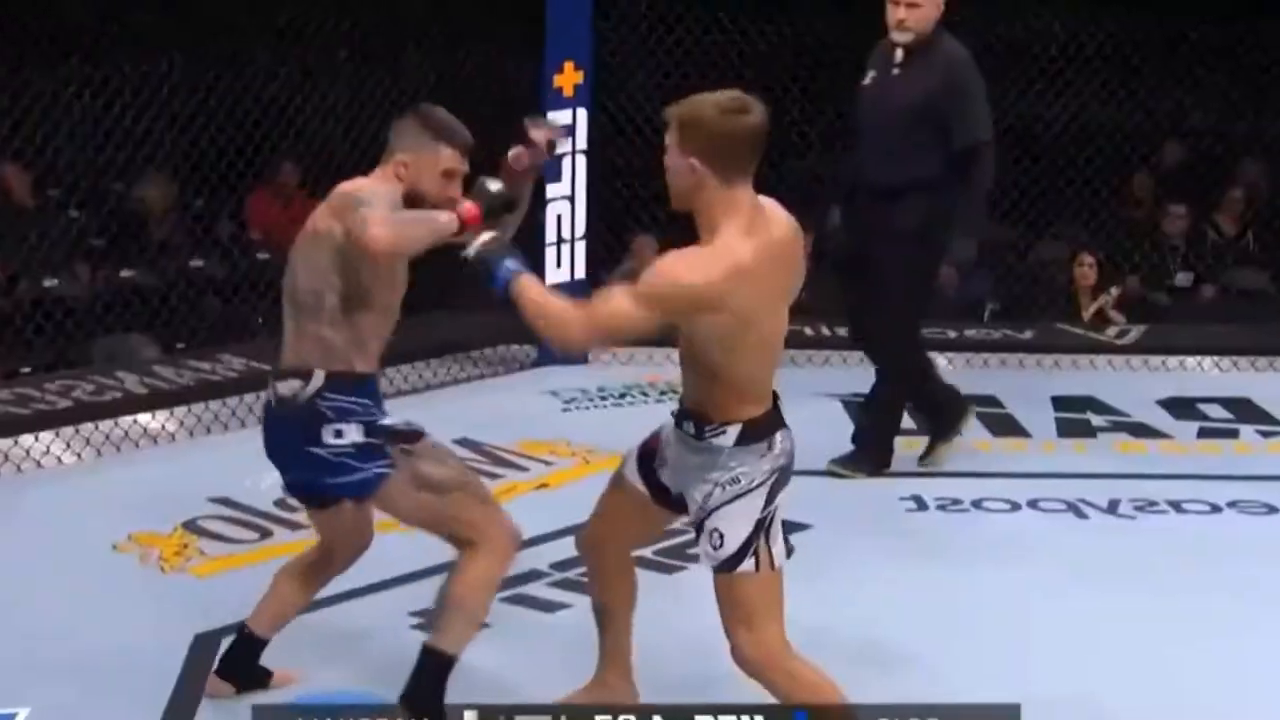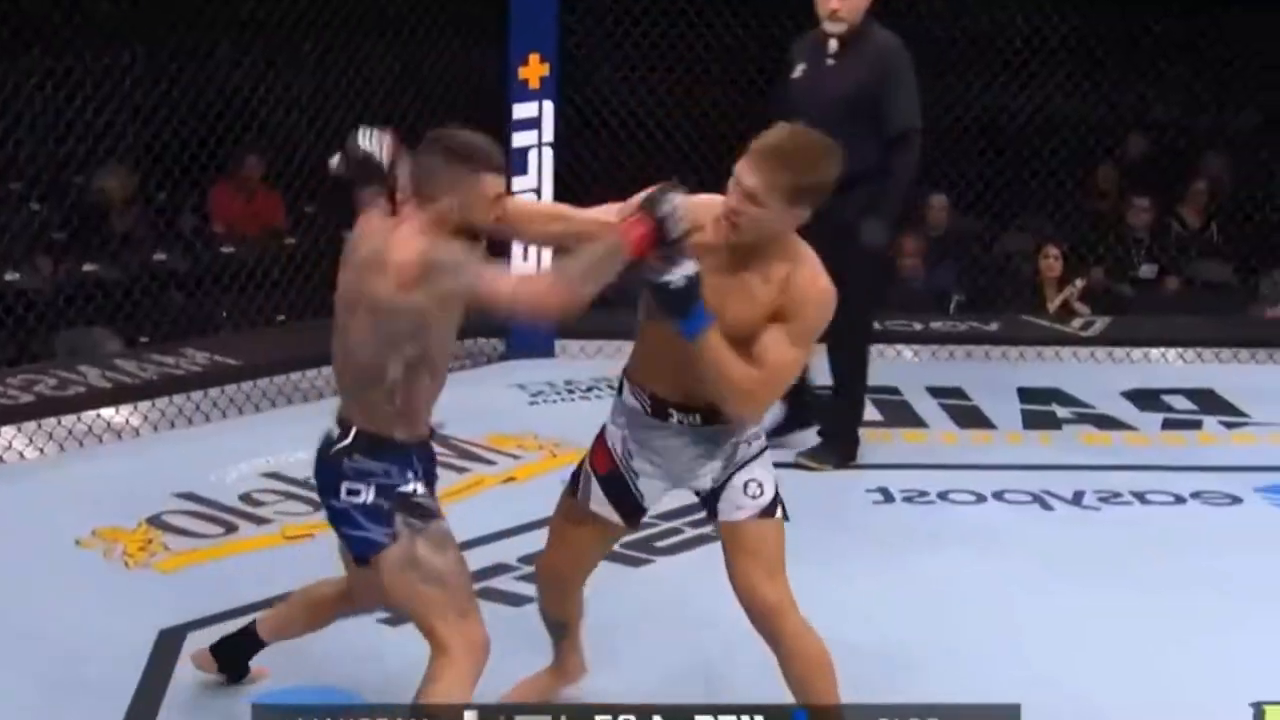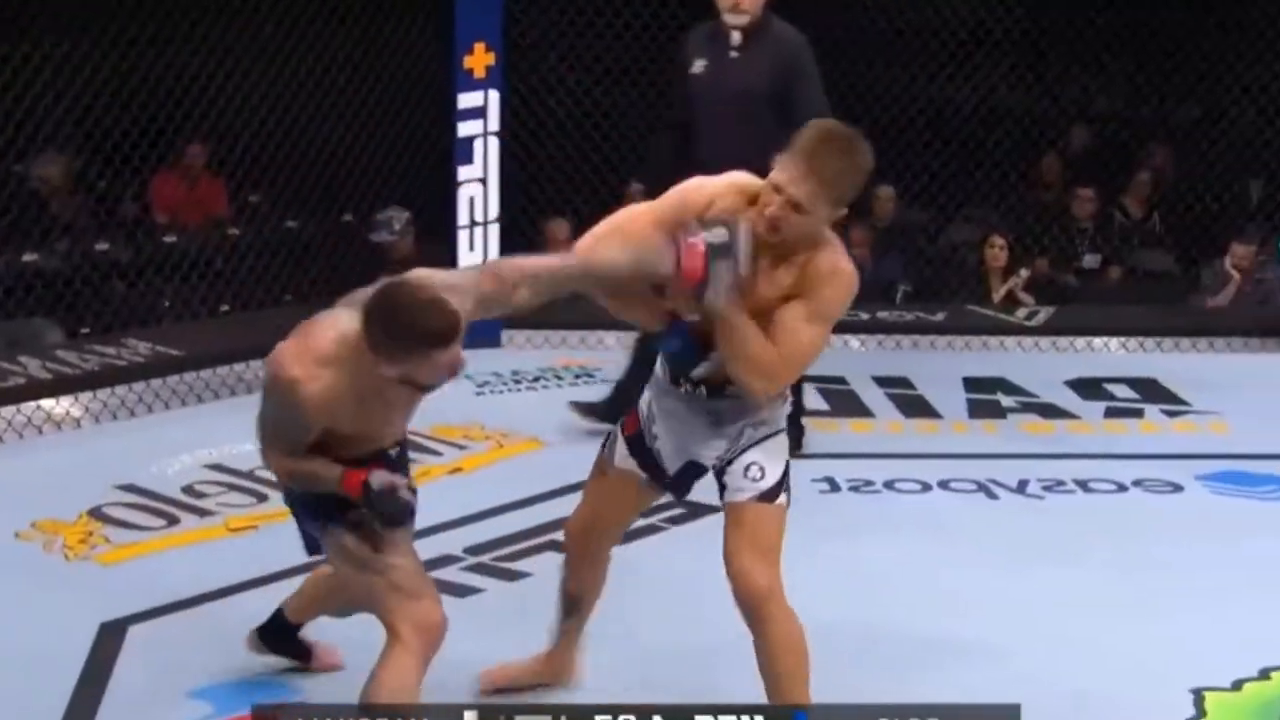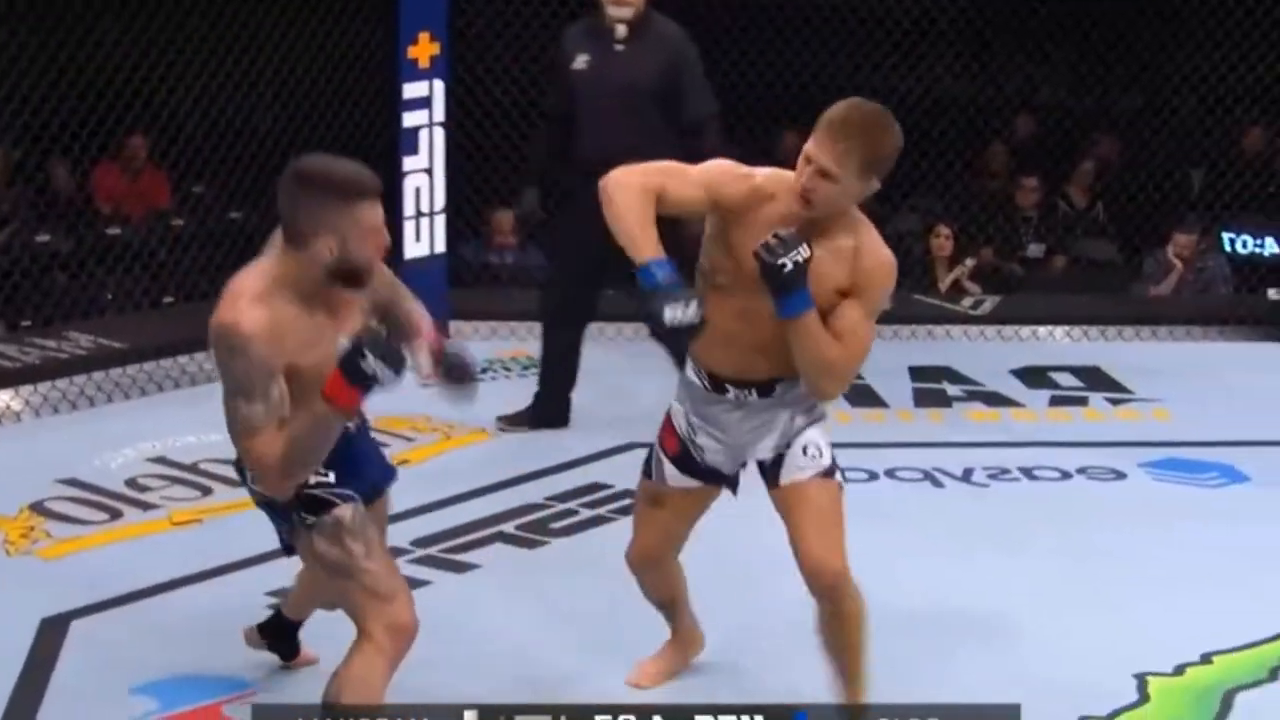
dt=0.2s
person 1, frame 1
left shoulder: (704, 275)
right shoulder: (773, 222)
left elbow: (575, 333)
left wrist: (507, 270)
left hip: (732, 457)
right hip: (692, 434)
left knee: (760, 651)
right knee: (601, 540)
right ankle: (615, 680)
person 1, frame 2
left shoulder: (809, 288)
right shoulder: (682, 221)
left elbow: (748, 404)
left wrist: (691, 318)
left hip: (729, 443)
right hip: (638, 425)
left knee: (769, 606)
right knee: (558, 571)
right ankle: (565, 666)
person 1, frame 3
left shoulder: (832, 275)
right shoulder: (710, 197)
left elbow: (765, 381)
left wrist: (719, 289)
right wrist: (675, 331)
left hip: (749, 421)
right hip: (673, 398)
left knee: (758, 589)
right knee: (585, 537)
right ankle: (560, 657)
person 1, frame 4
left shoulder: (871, 260)
right shoulder: (739, 188)
left elbow: (834, 378)
right elbow: (622, 183)
left wrist: (797, 296)
right wrist: (659, 279)
left hip: (787, 413)
right hip: (704, 401)
left knee: (826, 572)
right knee: (647, 556)
left ankle: (856, 704)
right ankle: (685, 636)
person 2, frame 1
left shoulder: (363, 203)
right shoulder: (366, 198)
right elbow: (381, 242)
left wrist: (516, 169)
right wrist: (464, 213)
left hip: (294, 414)
right hip: (335, 412)
left knee: (343, 542)
right knee: (494, 539)
left ankle: (237, 668)
person 2, frame 2
left shoulder: (380, 226)
right shoulder: (428, 258)
right elbow: (547, 299)
left wrist: (386, 174)
right wrist: (638, 234)
left hip: (358, 456)
right hip: (376, 474)
left knee: (361, 589)
right knee: (463, 644)
left ankle: (228, 652)
person 2, frame 3
left shoulder: (435, 297)
right shoulder: (300, 375)
left elbow: (553, 271)
right elbow: (278, 457)
left wrist: (675, 264)
right wrist: (358, 483)
left hip: (383, 456)
right hip: (331, 482)
left knee: (383, 570)
right knee: (420, 622)
left ankle: (277, 630)
person 2, frame 4
left shoulder: (326, 255)
right shoulder: (246, 325)
left elbow: (396, 299)
right elbow: (278, 472)
left wrist: (428, 342)
right wrist: (345, 386)
left hip: (345, 438)
right hip: (300, 473)
left knee: (356, 558)
right knee: (391, 624)
left ankle: (279, 629)
person 3, frame 1
left shoulder: (953, 64)
right shoulder: (881, 57)
left elbow: (977, 155)
left wrist: (963, 228)
right wrist: (844, 202)
left hip: (915, 220)
right hip: (868, 212)
left knee: (892, 333)
right knee: (869, 327)
left ankle: (873, 448)
right ankle: (942, 405)
person 3, frame 2
left shoulder: (886, 54)
right shoulder: (805, 51)
left elbow: (905, 143)
left wrist: (885, 215)
left hip: (857, 211)
left knee: (848, 326)
left ankle: (839, 438)
right ankle: (800, 406)
person 3, frame 3
left shoulder: (787, 47)
right shoulder: (698, 44)
right elbow: (678, 124)
right wrist: (650, 180)
left ankle: (785, 428)
right ankle: (623, 402)
person 3, frame 4
left shoulder: (670, 43)
right shoulder: (577, 41)
left elbow: (700, 126)
right elbow: (555, 119)
right wrist: (535, 182)
right hip: (587, 192)
right knee: (561, 300)
right ankle: (551, 404)
